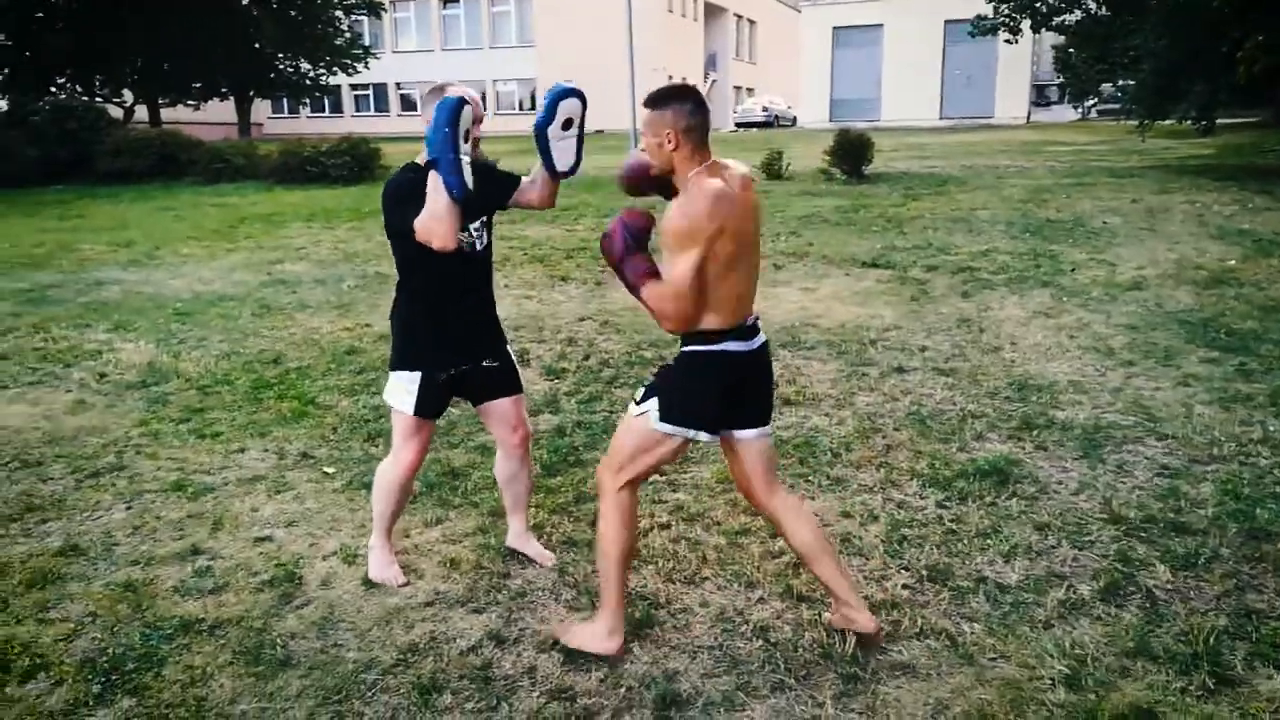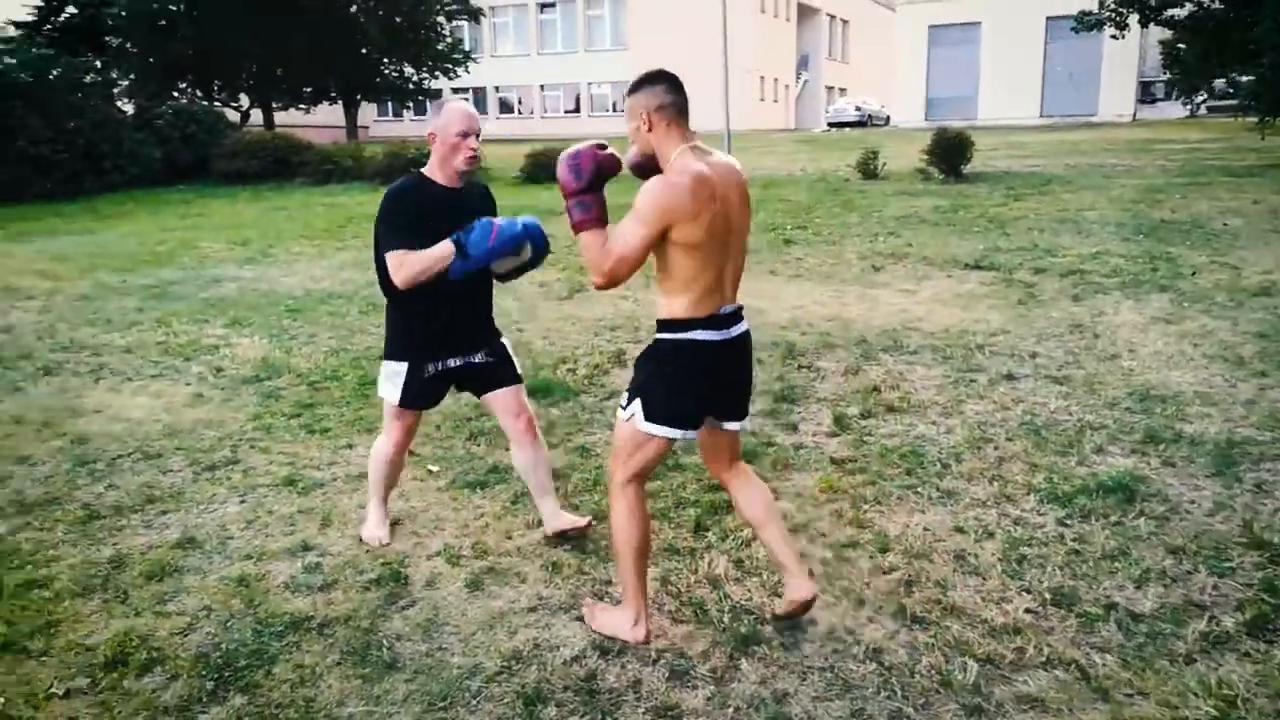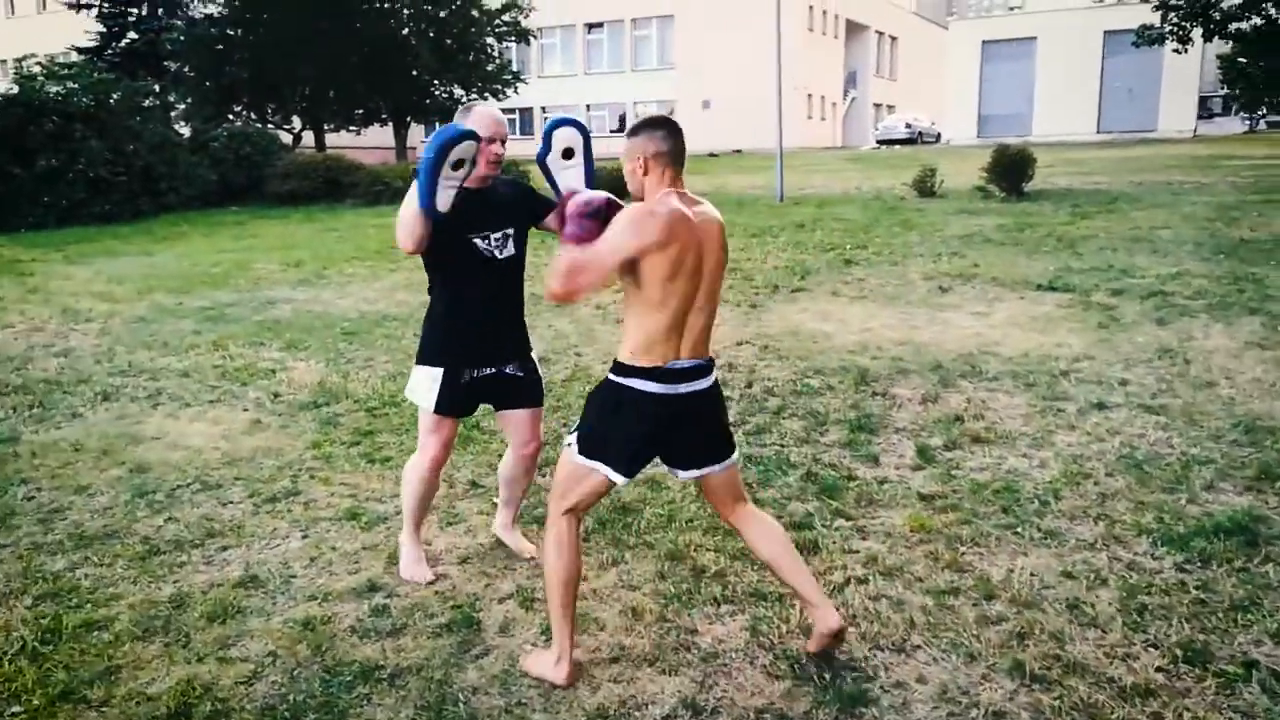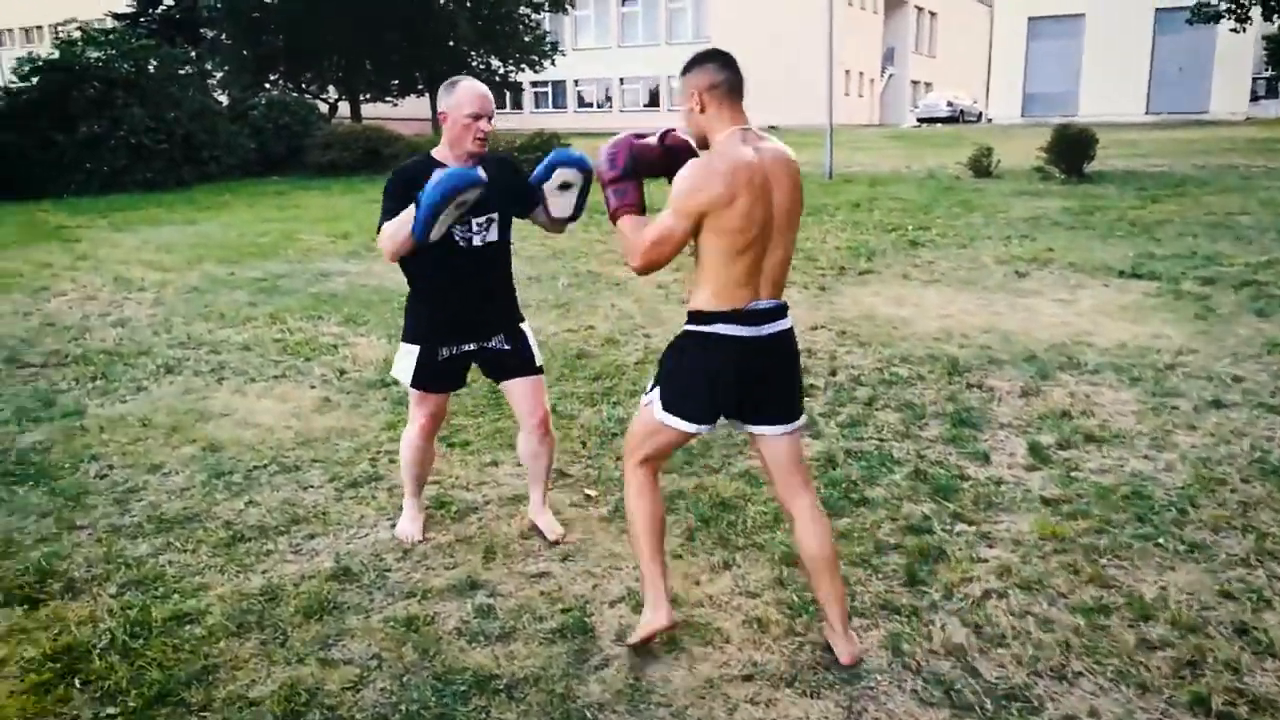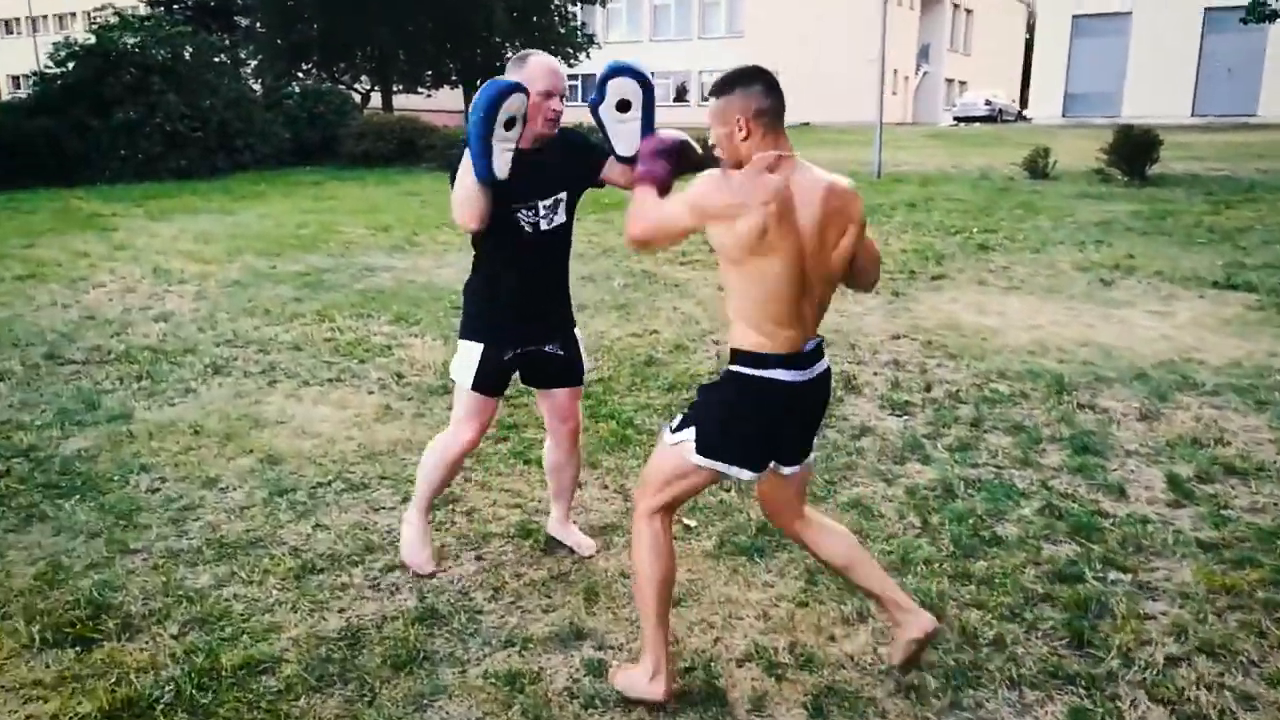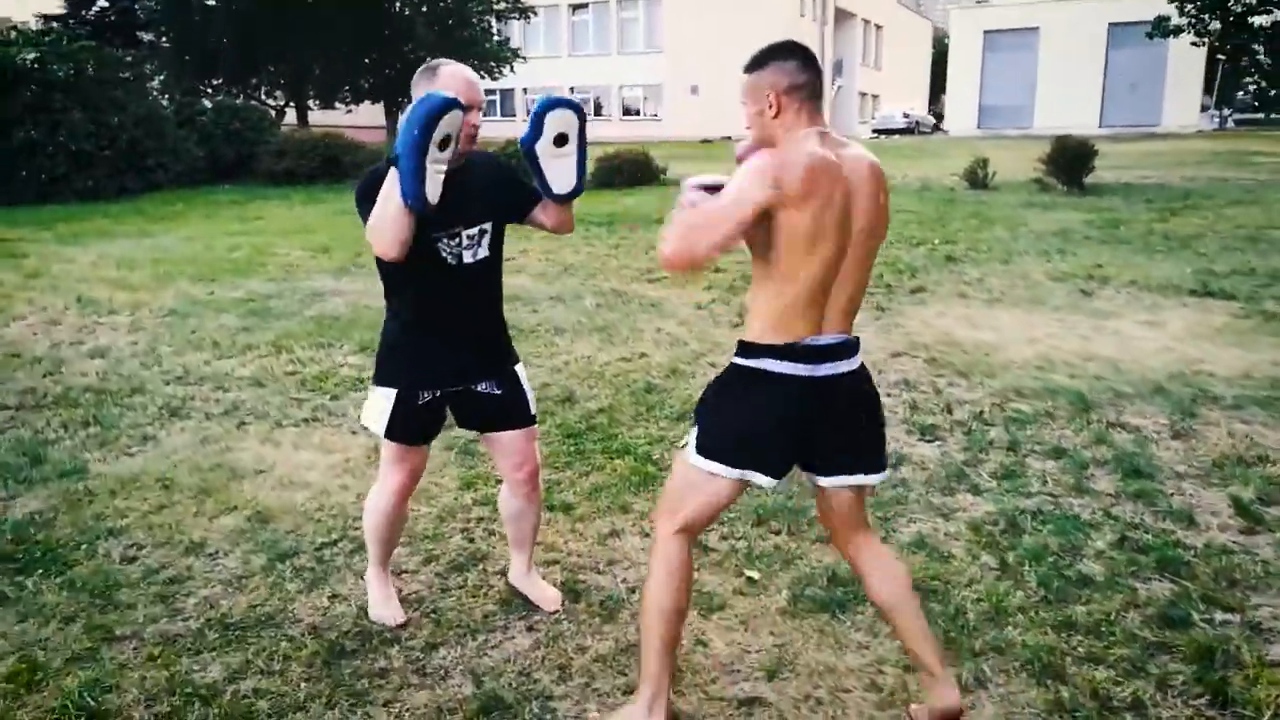
dt=0.7s
person 1, frame 1
left shoulder: (703, 205)
right shoulder: (728, 178)
left elbow: (672, 313)
left wrist: (629, 260)
right wrist: (655, 182)
left hip: (708, 361)
right hip: (749, 356)
left knee: (614, 479)
right knee: (763, 491)
left ankle: (606, 624)
right ankle: (853, 608)
person 1, frame 2
left shoulder: (669, 189)
right shoulder: (730, 170)
left elbow: (603, 273)
left wrist: (582, 195)
left hip: (684, 350)
right hip: (731, 341)
left knee: (624, 476)
right knee: (727, 466)
left ankle: (632, 616)
right ankle: (796, 578)
person 1, frame 3
left shoulder: (647, 217)
right shoulder: (713, 222)
left elbow: (563, 287)
left hip: (636, 397)
right hip: (698, 392)
left knee: (563, 511)
right knee: (736, 508)
left ankle: (560, 655)
right ankle: (820, 608)
person 1, frame 4
left shoulder: (705, 172)
right shoulder: (785, 160)
left elbow: (642, 258)
left wrist: (620, 186)
left hip: (712, 345)
right hip: (774, 339)
left knee: (639, 461)
right knee: (796, 490)
left ankle: (655, 603)
right ankle: (841, 636)
person 1, frame 5
left shoulder: (743, 194)
right shoulder: (836, 191)
left elbow: (639, 232)
right elbow: (865, 275)
left wrist: (650, 169)
left hip: (752, 389)
right hip: (805, 381)
left knee: (650, 505)
right knee: (787, 513)
left ankle: (652, 669)
right ankle: (910, 617)
person 1, frame 6
left shoulder: (777, 168)
right shoulder: (868, 170)
left elbow: (682, 250)
left wrist: (689, 205)
right wrist: (724, 201)
left hip: (769, 383)
right hip: (843, 378)
left knee: (674, 528)
right knee: (857, 539)
person 2, frame 1
left shoulder: (476, 173)
right shoulder: (403, 187)
left elbow: (539, 196)
right elbow: (444, 237)
left wrist: (553, 150)
right wrist: (443, 162)
left hip: (481, 337)
right hip: (423, 345)
left knee: (516, 434)
right knee: (408, 454)
left ankle: (519, 530)
right ankle: (379, 545)
person 2, frame 2
left shoulder: (479, 196)
right shoulder: (403, 198)
left elbow: (498, 257)
right elbow: (401, 274)
left wrist: (518, 247)
right wrist: (459, 247)
left hip: (479, 337)
right hip: (418, 343)
left knee: (521, 422)
right knee: (398, 435)
left ankle: (552, 512)
right ankle: (376, 509)
person 2, frame 3
left shoulder: (516, 194)
left elbow: (567, 225)
right elbow: (409, 242)
left hip: (510, 345)
right hip: (449, 349)
left knee: (527, 444)
right knee: (433, 453)
left ankle: (506, 522)
right ankle: (411, 540)
person 2, frame 4
left shoulder: (504, 170)
right shoulder: (409, 178)
left elbow: (550, 222)
right elbow: (390, 246)
right wrist: (428, 206)
left hip: (500, 320)
right hip: (435, 326)
left knee: (537, 415)
right knee: (425, 420)
left ankle: (538, 504)
right ankle: (412, 505)
person 2, frame 5
left shoulder: (567, 146)
right shoulder: (485, 155)
left elbow: (629, 175)
right elbow: (469, 219)
left wrist: (627, 129)
right wrist: (480, 143)
left hip: (552, 318)
right hip: (494, 321)
left knee: (566, 424)
right knee: (467, 430)
left ankle: (561, 519)
right ankle: (417, 520)
person 2, frame 6
left shoulder: (488, 171)
right shoulder: (383, 180)
left elbow: (559, 222)
right elbow: (388, 247)
right wrist: (412, 164)
left hip: (488, 354)
right hip: (413, 361)
left knee: (523, 469)
right knee: (398, 479)
left ankle: (522, 568)
right ankle: (378, 575)
